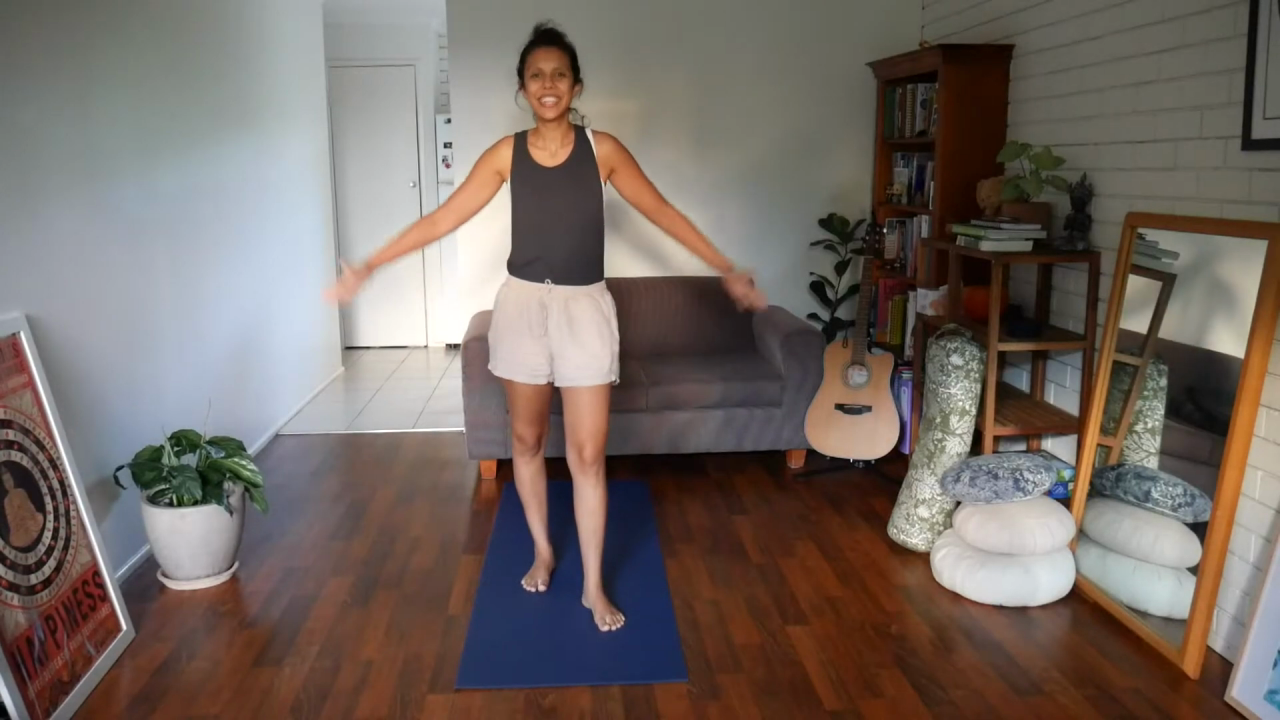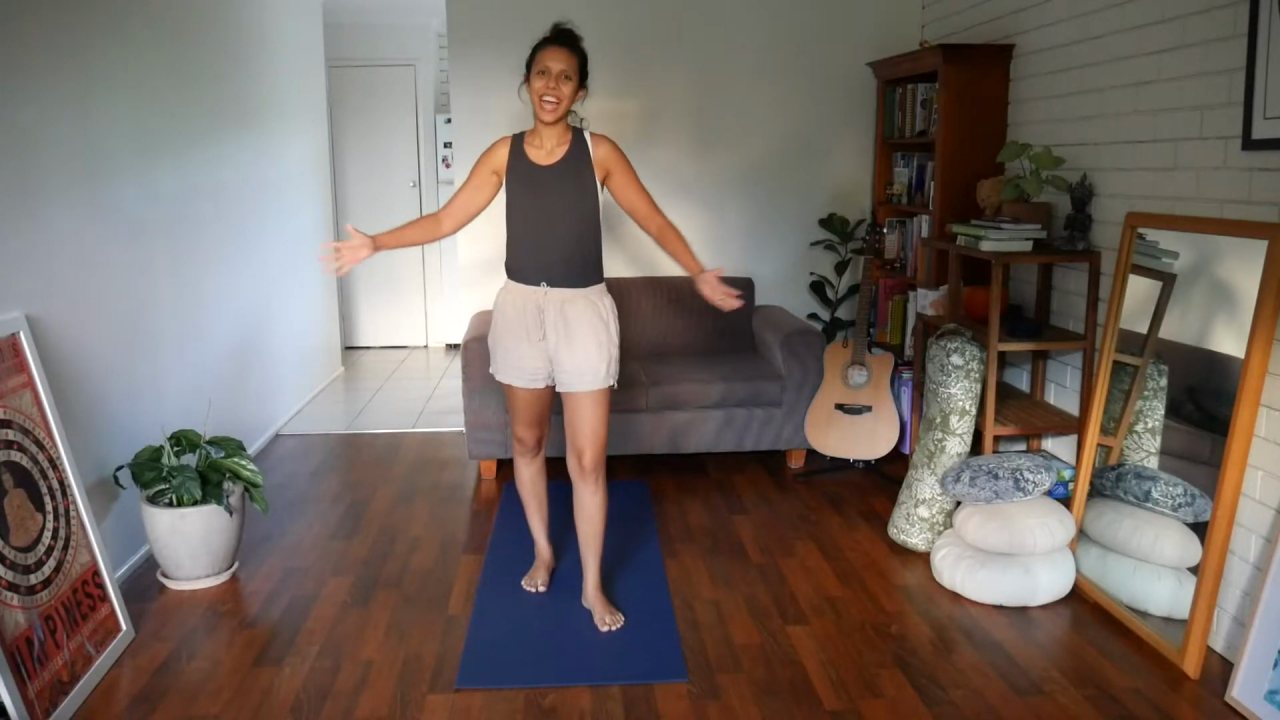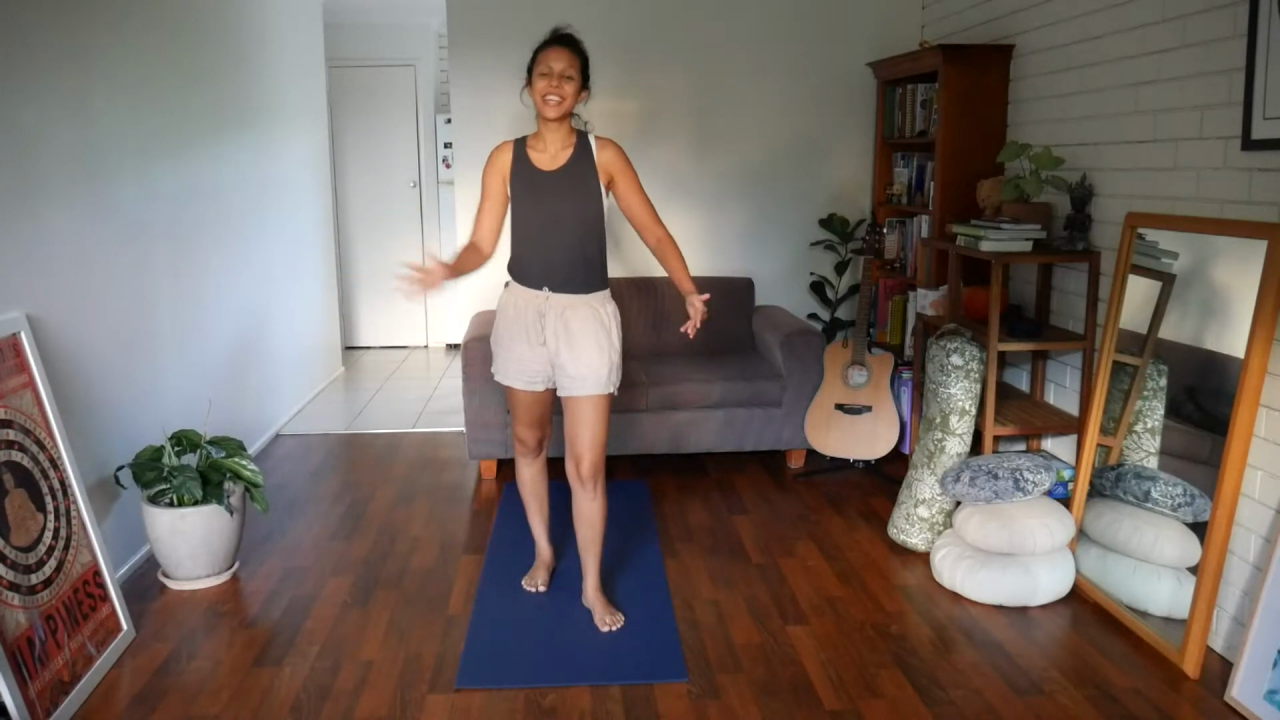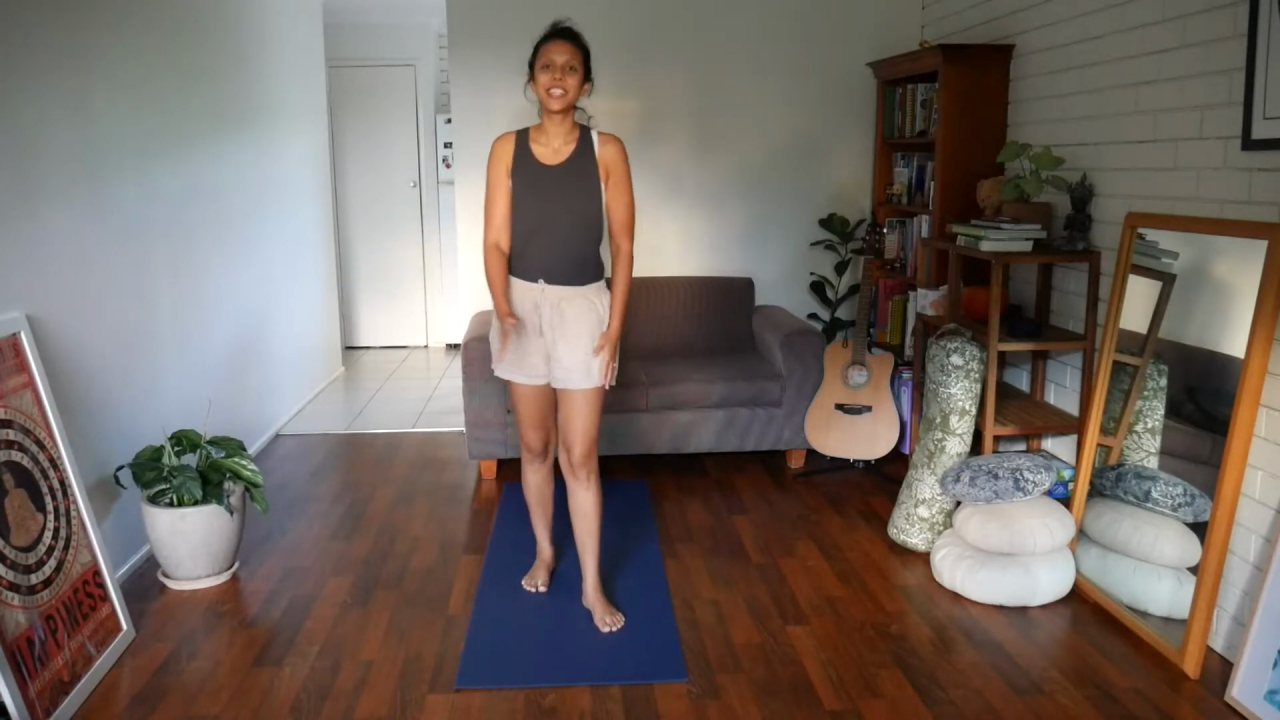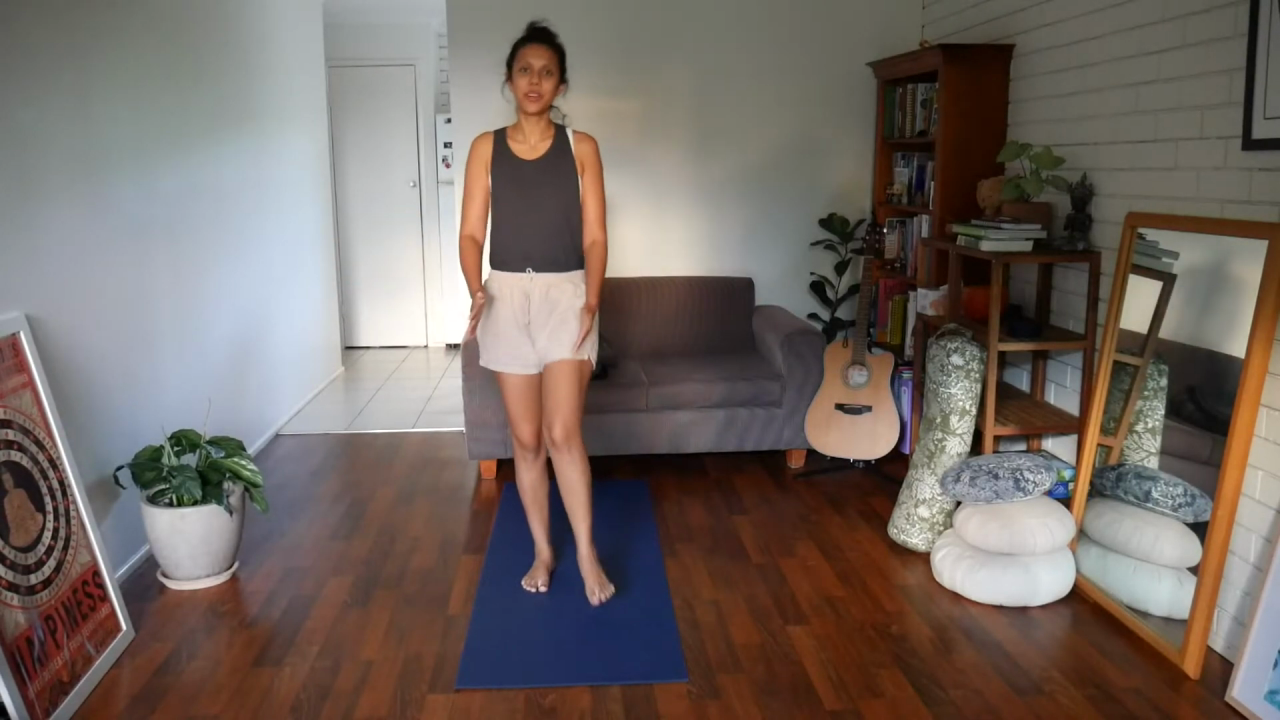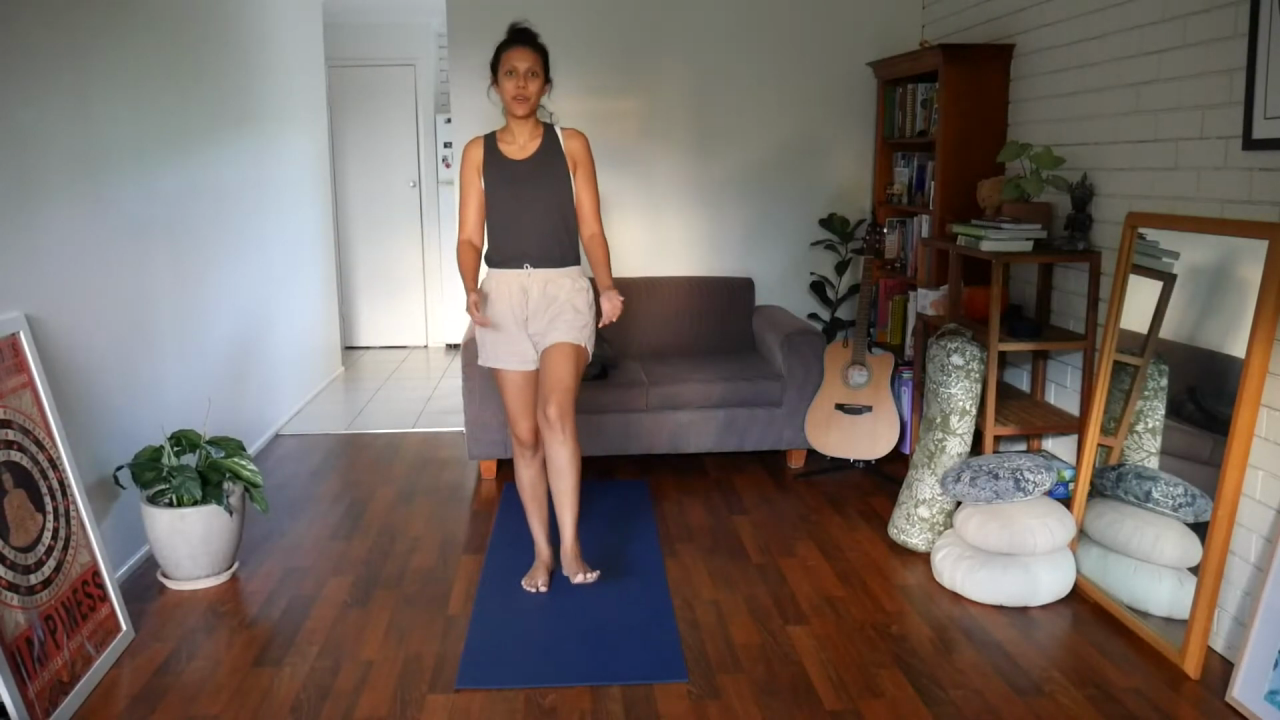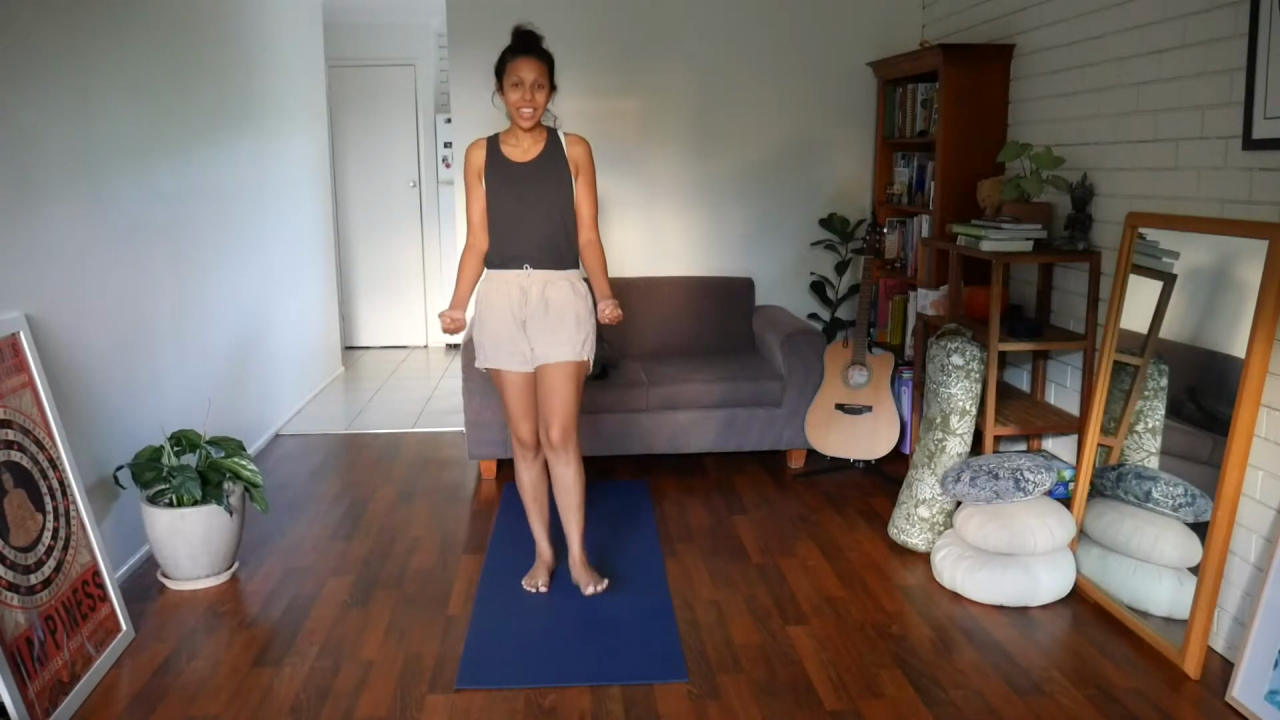
dt=0.4s
person 1, frame 1
left shoulder: (602, 149)
right shoulder: (506, 153)
left elbow: (662, 212)
right elbow: (442, 218)
left wrist: (726, 269)
right wrist: (371, 264)
left hip: (585, 308)
right hip: (522, 306)
left knee: (588, 455)
right knee: (527, 441)
left ankle: (594, 585)
right ankle: (543, 552)
person 1, frame 2
left shoulder: (600, 151)
right shoulder: (503, 153)
left elbow: (653, 220)
right elbow: (446, 220)
left wrist: (699, 274)
right wrist: (376, 242)
left hip: (584, 311)
right hip: (520, 310)
left knee: (588, 461)
right knee: (527, 443)
left ankle: (593, 586)
right ankle: (543, 552)
person 1, frame 3
left shoulder: (605, 156)
right shoulder: (505, 158)
left elbow: (653, 230)
right elbow: (480, 245)
left wrist: (690, 292)
right wrist: (447, 272)
left hip: (586, 316)
right hip: (523, 314)
left knee: (586, 469)
right knee: (528, 444)
left ankle: (592, 587)
right ankle: (543, 552)
person 1, frame 4
left shoulder: (606, 150)
right shoulder: (507, 148)
left elbow: (623, 244)
right elbow: (496, 241)
left wrist: (614, 327)
right wrist: (503, 310)
left hip: (583, 307)
right hip: (523, 305)
left knee: (580, 457)
right knee: (534, 446)
left ankle: (593, 586)
right ankle: (545, 552)
person 1, frame 5
left shoulder: (581, 148)
right shoulder: (486, 149)
left elbow: (594, 236)
right elbow: (471, 234)
left wrist: (591, 298)
right wrist: (476, 290)
left hip: (566, 296)
right hip: (506, 297)
left knee: (563, 434)
right knee: (526, 439)
left ankle: (586, 553)
right ankle: (543, 552)
person 1, frame 6
left shoulder: (572, 145)
right shoulder: (477, 152)
left elbow: (591, 229)
right elbow: (469, 238)
left wrist: (607, 290)
right wrist: (471, 291)
left hip: (564, 290)
right hip: (503, 295)
left knee: (556, 413)
right knee: (524, 435)
left ankle: (570, 547)
right ankle: (542, 551)
person 1, frame 7
left shoulder: (574, 150)
right shoulder: (480, 155)
left elbow: (588, 236)
right elbow: (477, 241)
left wrist: (605, 297)
right wrist: (457, 306)
left hip: (561, 295)
right hip: (501, 298)
left knee: (560, 434)
right knee: (525, 438)
left ankle: (578, 551)
right ankle: (543, 550)
